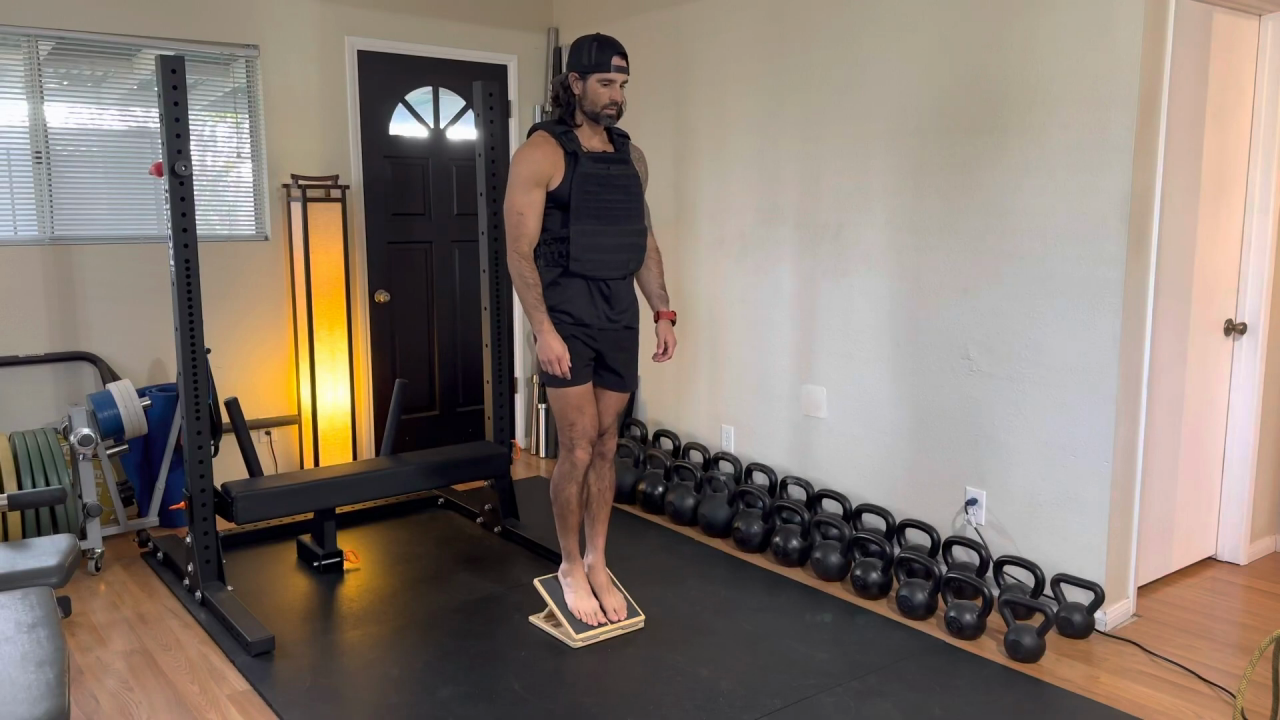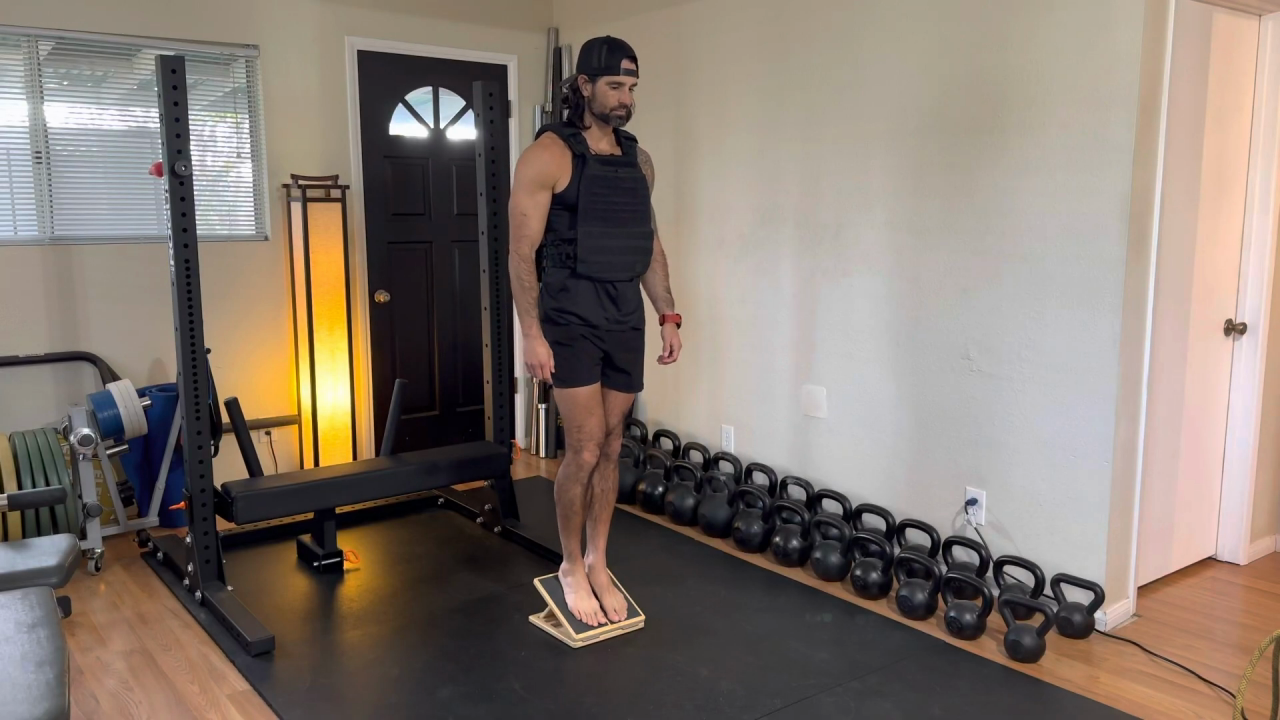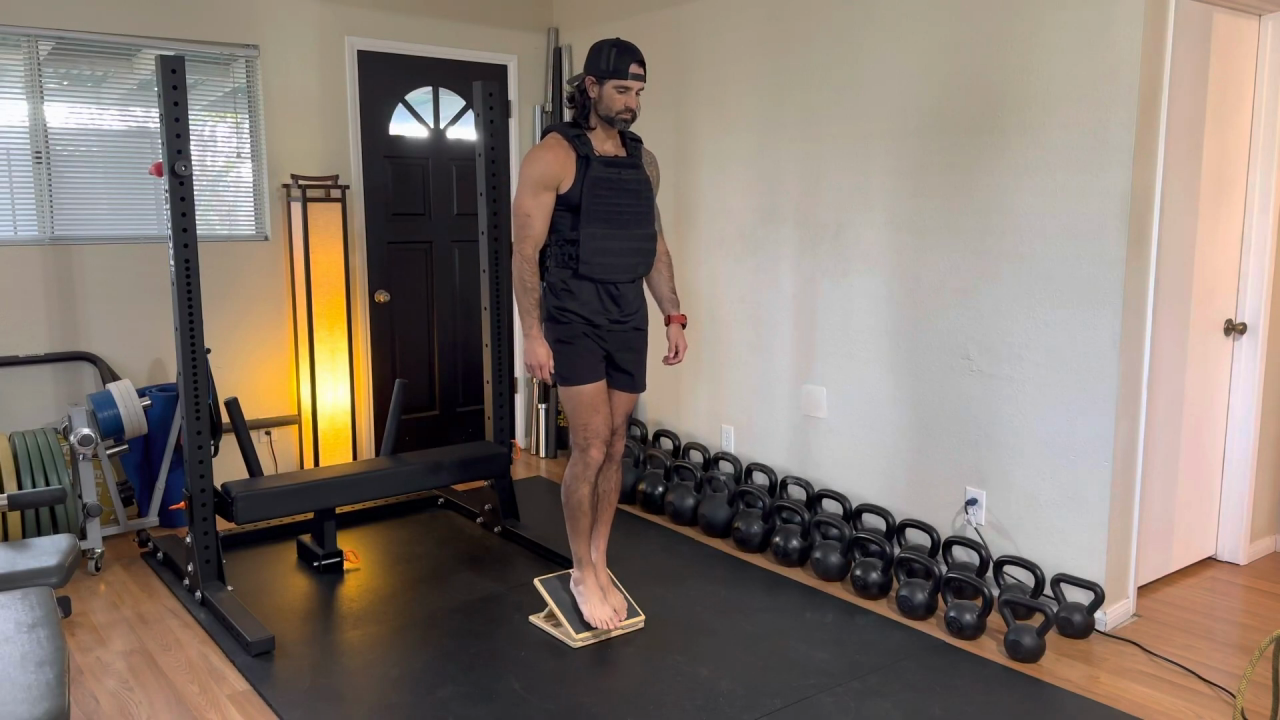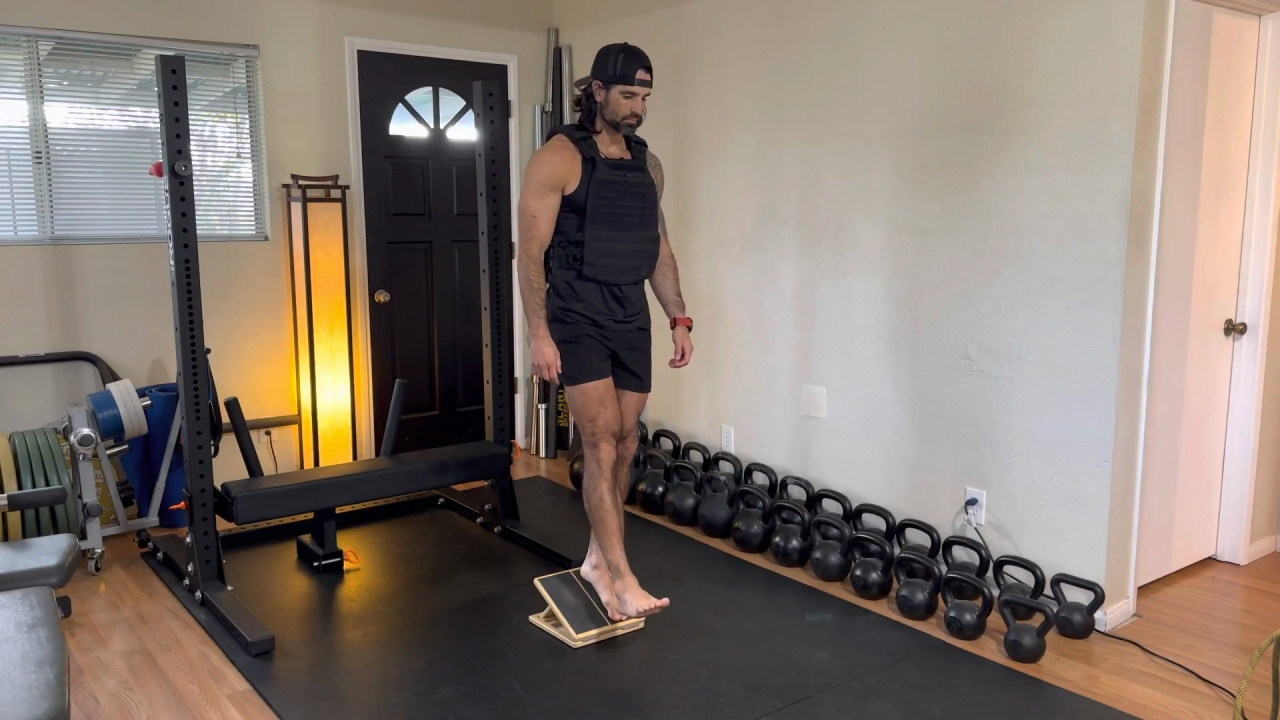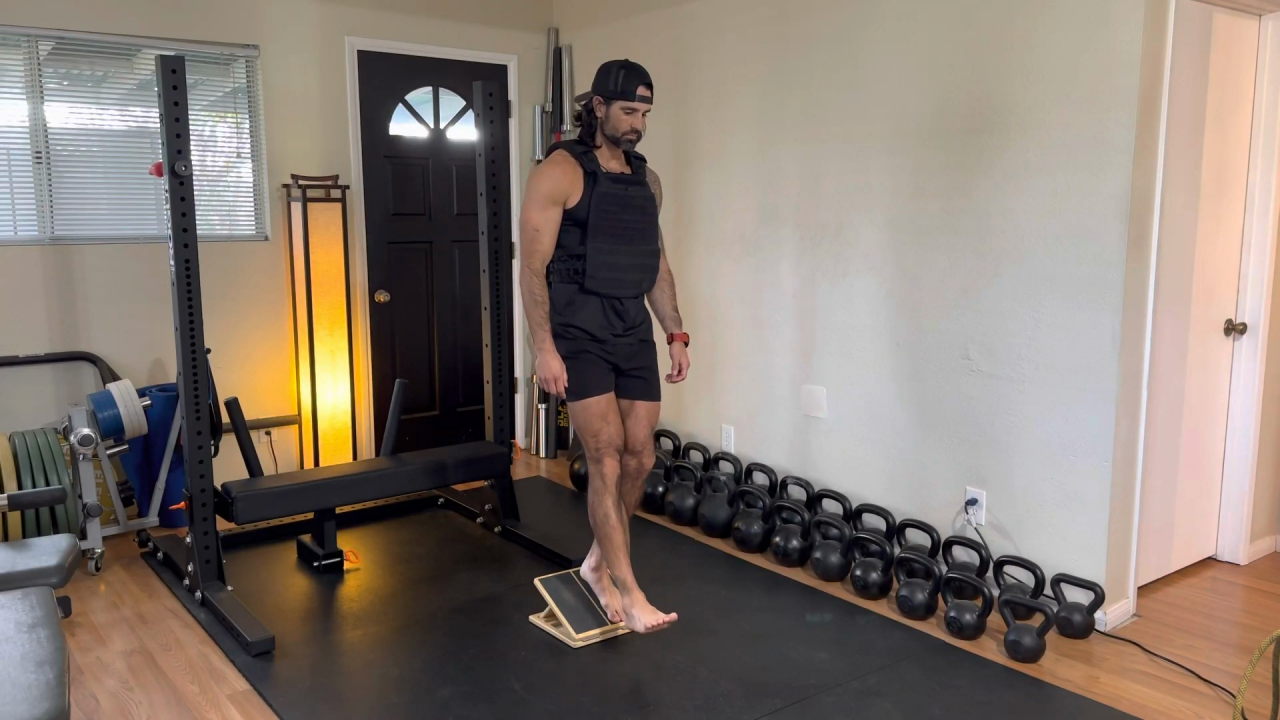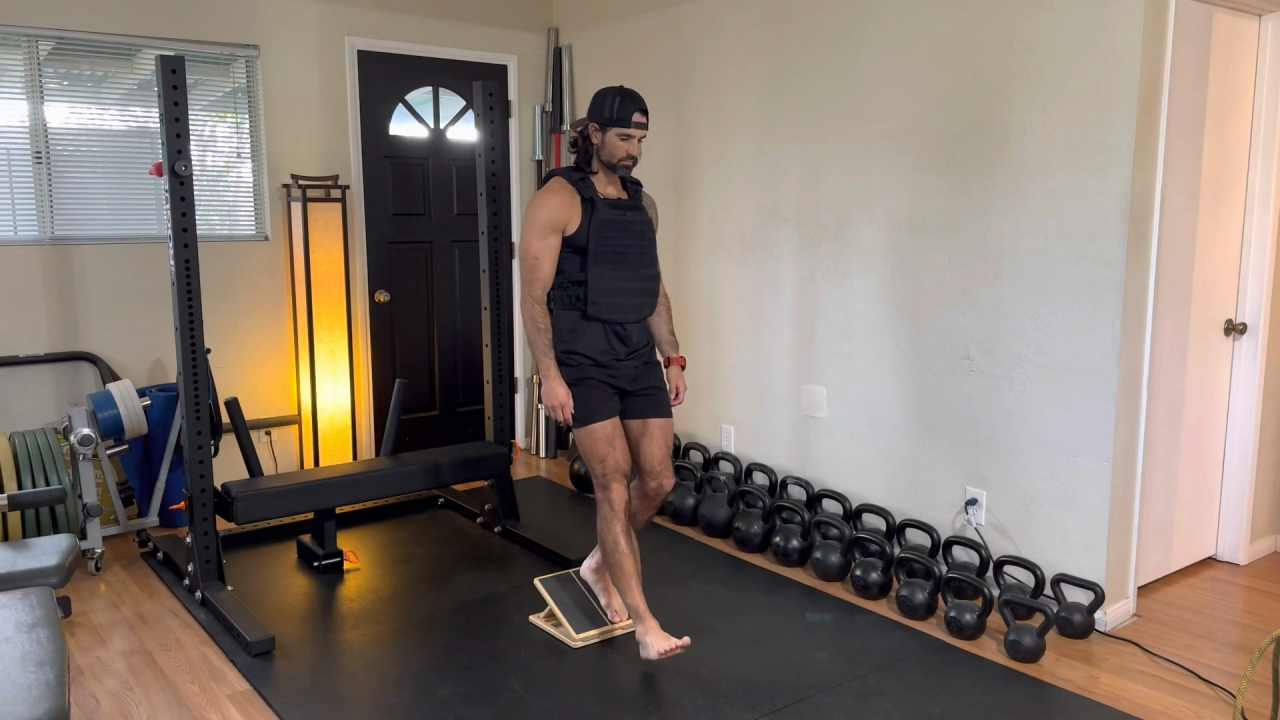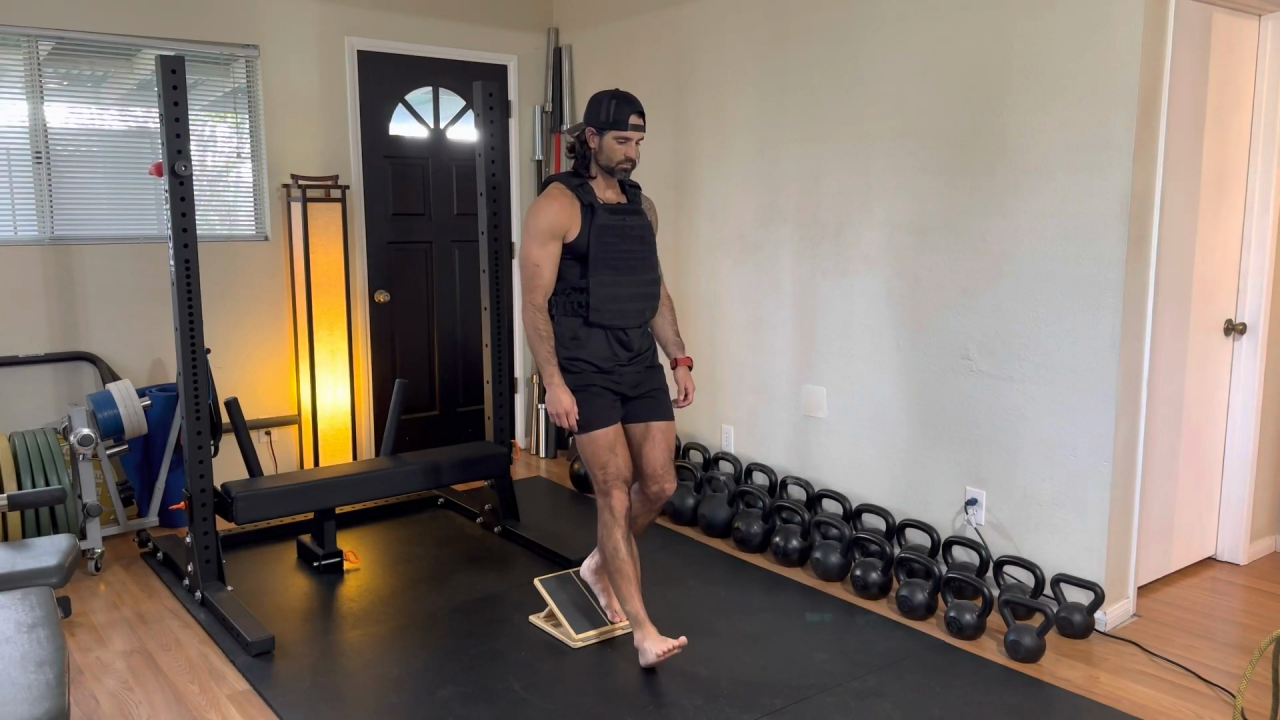
dt=0.7s
person 1, frame 1
left shoulder: (631, 156)
right shoulder: (542, 153)
left elbow: (643, 241)
right elbow: (520, 251)
left wrist: (662, 312)
right wrist: (543, 329)
left hip: (619, 319)
right hip: (568, 321)
left knee: (605, 447)
right knee: (577, 450)
left ankle: (597, 564)
right ankle: (570, 567)
person 1, frame 2
left shoulder: (638, 160)
right shoulder: (549, 155)
right elbow: (522, 252)
left wrist: (668, 315)
right wrist: (532, 333)
left hip: (625, 320)
right hip: (572, 321)
left knee: (610, 449)
right knee: (584, 451)
left ankle: (598, 564)
right ankle: (571, 567)
person 1, frame 3
left shoulder: (643, 160)
right shoulder: (553, 155)
left elbow: (654, 244)
right elbow: (526, 251)
left wrist: (673, 315)
right wrist: (532, 333)
left hip: (627, 320)
right hip: (574, 320)
left knee: (614, 448)
right knee: (591, 448)
left ankle: (599, 565)
right ankle: (582, 573)
person 1, frame 4
left shoulder: (647, 164)
right shoulder: (559, 158)
left elbow: (659, 248)
right elbow: (531, 254)
left wrist: (679, 318)
right wrist: (539, 334)
left hip: (631, 320)
right hip: (577, 320)
left knee: (624, 448)
right knee: (602, 447)
left ankle: (597, 561)
right ankle: (623, 579)
person 1, frame 5
left shoulder: (647, 179)
right shoulder: (560, 172)
right elbow: (533, 268)
left wrist: (676, 334)
right wrist: (544, 347)
left hip: (633, 334)
right hip: (580, 336)
left knee: (639, 460)
right knee: (607, 461)
left ankle: (599, 563)
right ankle: (630, 594)
person 1, frame 6
left shoulder: (643, 204)
right shoulder: (558, 199)
right elbow: (534, 296)
left wrist: (672, 357)
right wrist: (550, 375)
left hip: (638, 359)
right hip: (583, 363)
left knee: (657, 480)
right knee: (615, 487)
left ankle: (600, 565)
right ankle: (645, 624)
person 1, frame 7
left shoulder: (642, 206)
right shoulder: (556, 205)
right elbow: (535, 303)
left wrist: (679, 357)
right wrist: (554, 383)
left hip: (640, 363)
right hip: (586, 368)
left knee: (659, 483)
right knee: (615, 492)
left ankle: (601, 564)
right ankle: (643, 629)
